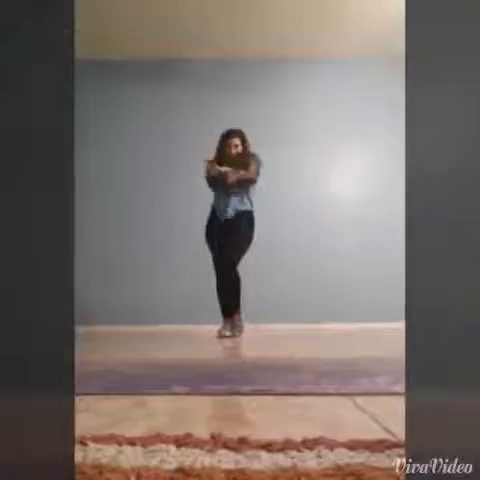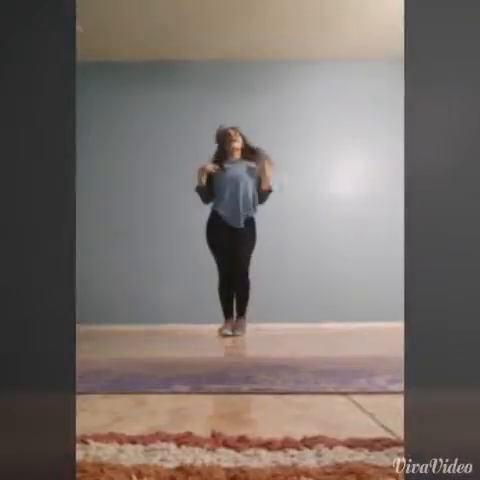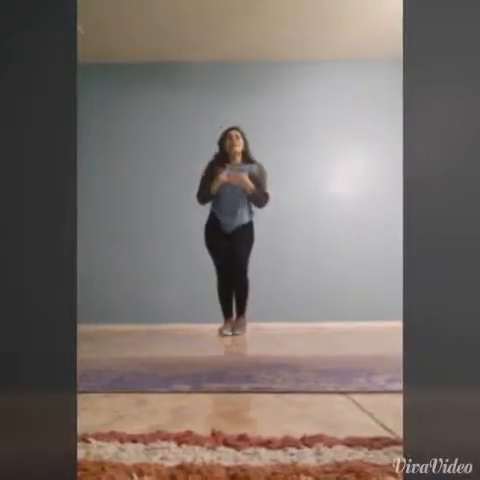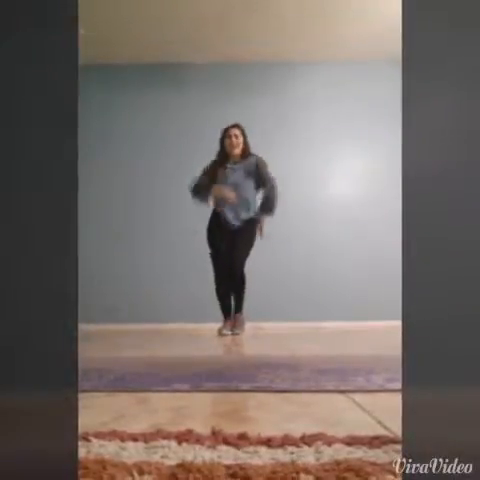
dt=0.4s
person 1, frame 1
left shoulder: (250, 160)
right shoulder: (217, 164)
left elbow: (250, 176)
right elbow: (213, 183)
left wrist: (242, 175)
right wrist: (220, 172)
left hip: (242, 219)
right hip: (218, 220)
left knee: (229, 265)
right knee: (220, 269)
left ankle: (237, 314)
right ankle: (226, 319)
person 1, frame 2
left shoulder: (255, 165)
right shoulder: (216, 167)
left elbow: (260, 199)
right elbow: (207, 198)
left wrist: (267, 179)
right wrist: (202, 178)
left hip: (245, 225)
right hip: (219, 225)
left knee: (241, 271)
right knee: (225, 272)
left ankle: (241, 318)
right ankle: (228, 319)
person 1, frame 3
left shoulder: (255, 169)
right shoulder: (214, 168)
left elbow: (262, 201)
right elbow: (202, 198)
left wrist: (246, 183)
right wrist: (218, 183)
left hip: (243, 227)
right hip: (217, 227)
left knee: (240, 271)
right knee: (224, 273)
left ankle: (241, 317)
right ankle: (228, 319)
person 1, frame 4
left shoulder: (255, 163)
right shoulder: (215, 167)
left elbow: (270, 188)
right elbow: (197, 190)
left wrist: (262, 216)
right wrist: (216, 192)
left hip: (245, 224)
right hip: (219, 224)
left knee: (237, 269)
right knee: (221, 271)
left ankle: (239, 315)
right ankle: (227, 318)
